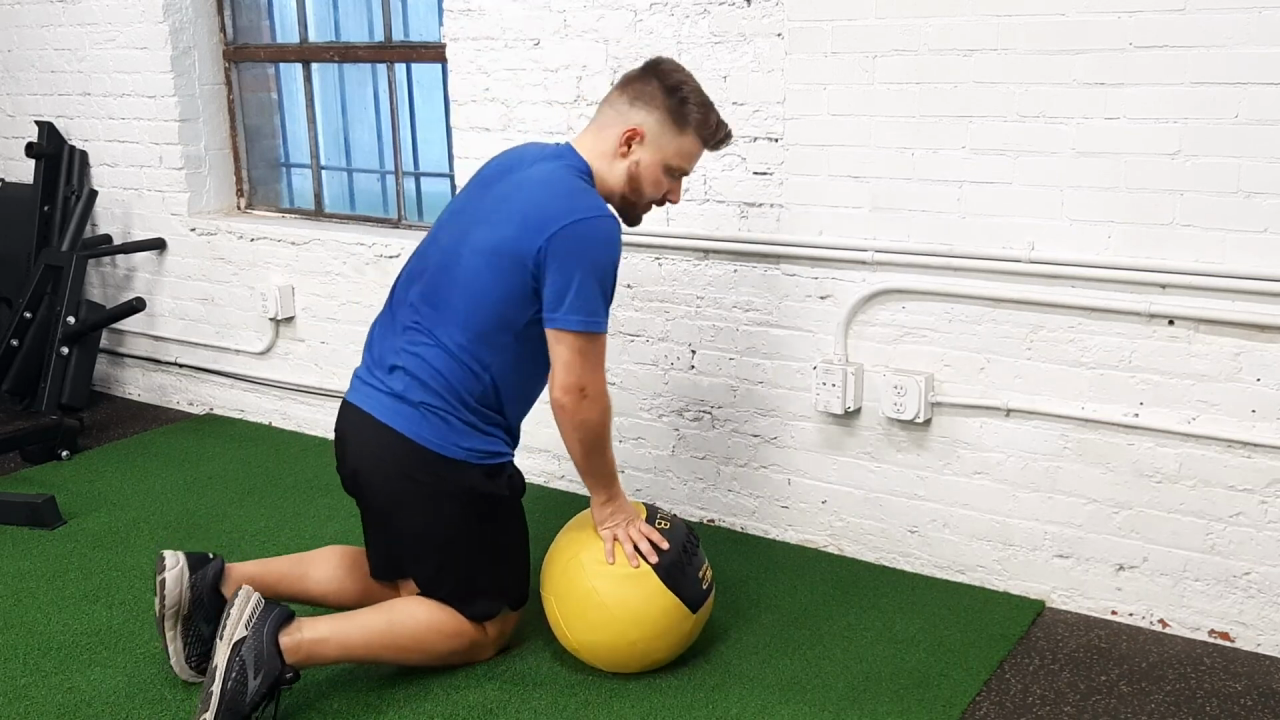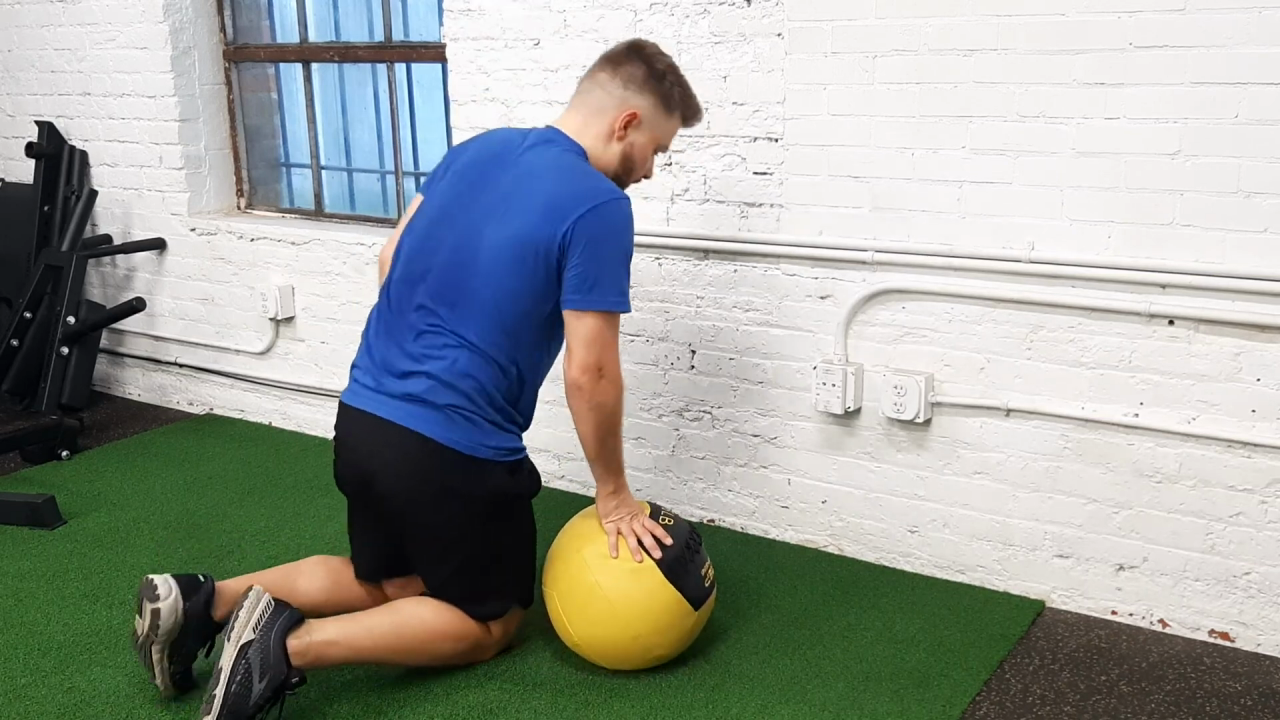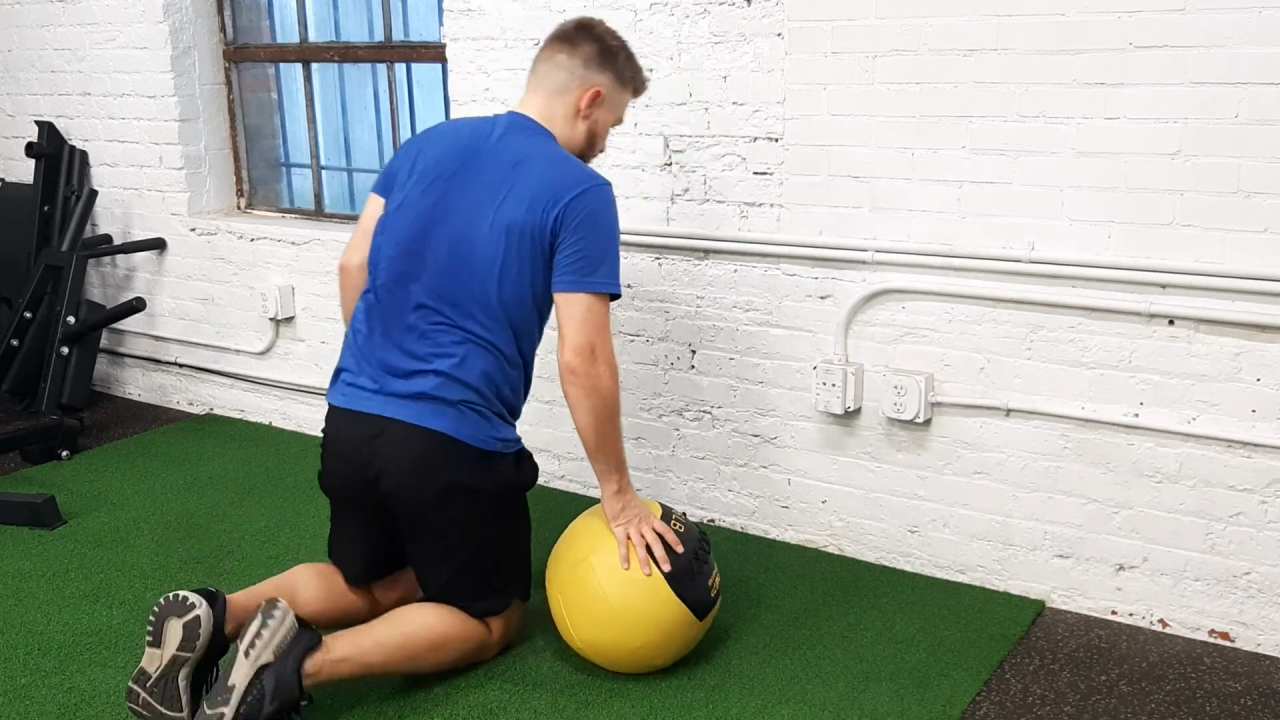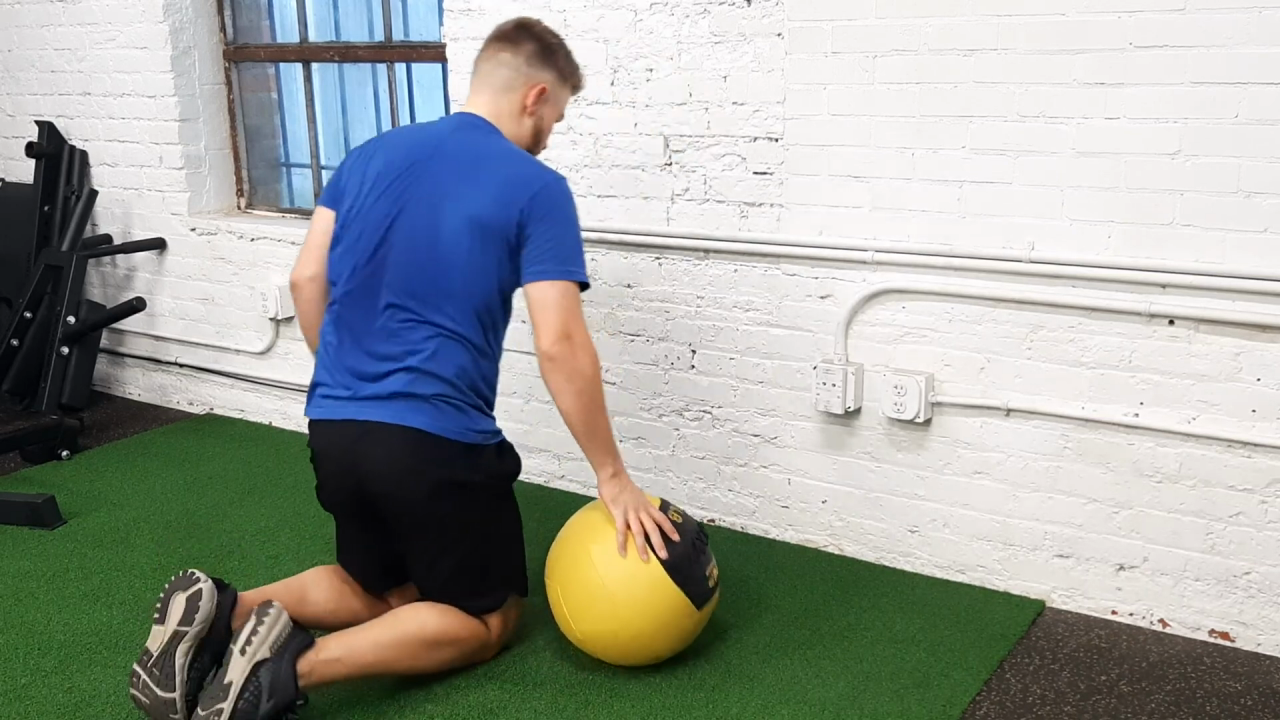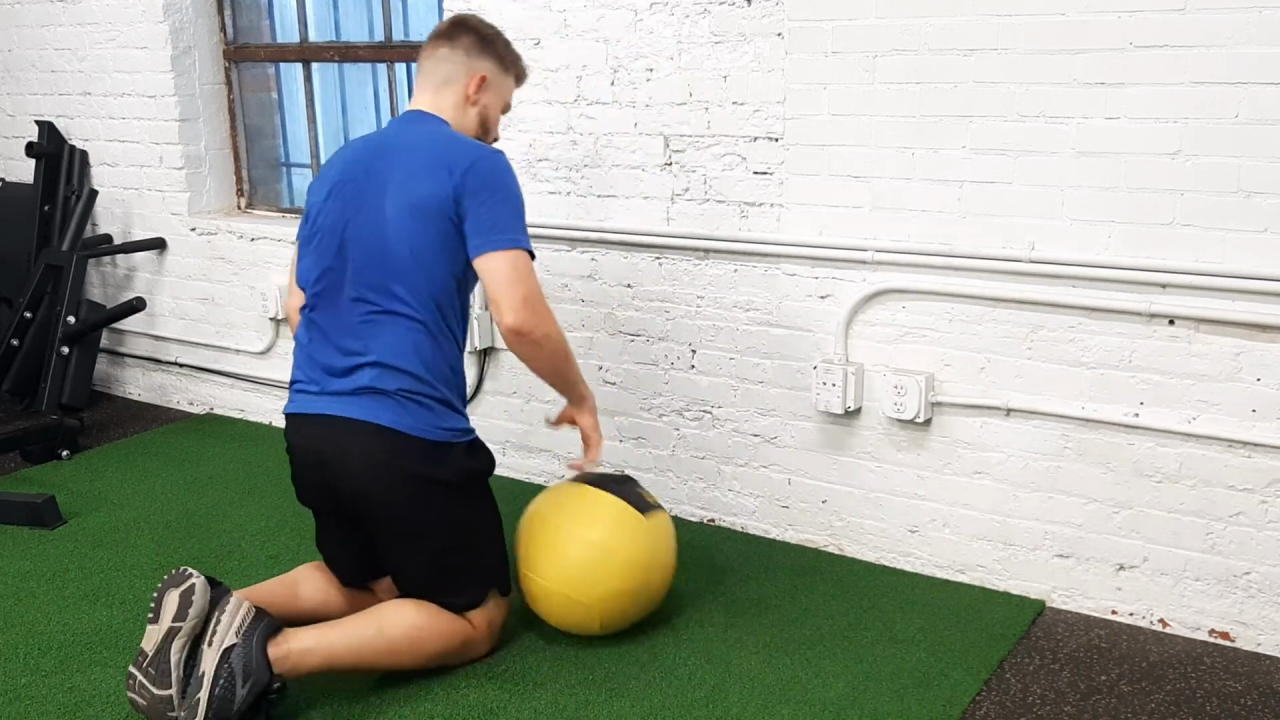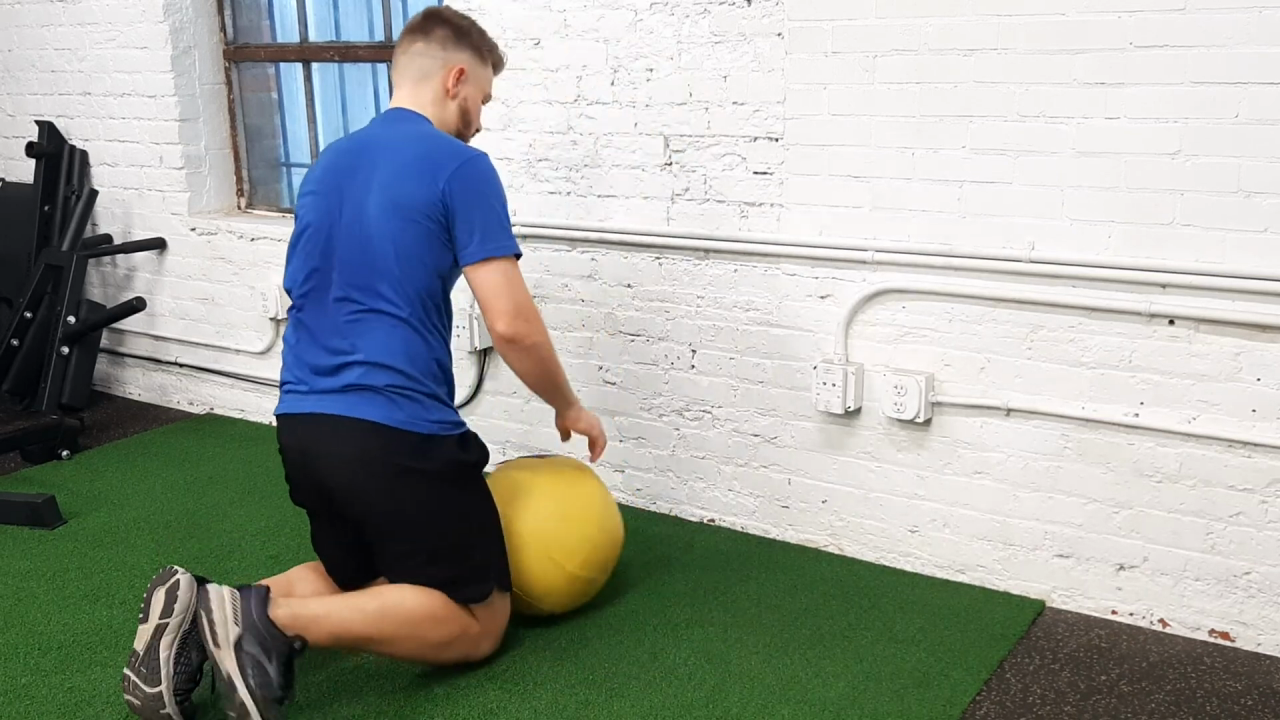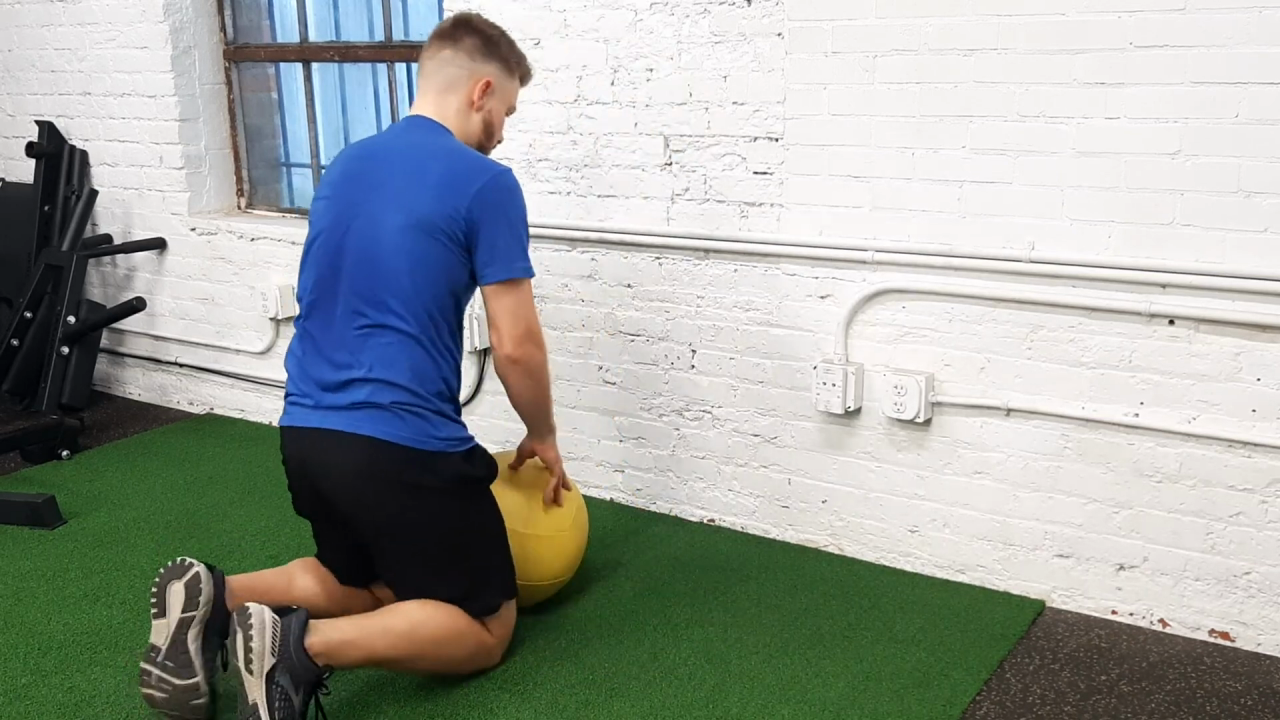
dt=0.2s
person 1, frame 1
left shoulder: (520, 161)
right shoulder: (585, 226)
right elbow: (574, 391)
right wrist: (608, 502)
left hip: (367, 416)
right hip: (435, 449)
left knee: (401, 580)
right knee: (483, 622)
left ankle: (216, 582)
right ankle: (282, 640)
person 1, frame 2
left shoulder: (476, 149)
right shoulder: (599, 207)
left elbow: (391, 262)
right elbow: (589, 376)
right wrist: (613, 496)
left hip: (363, 417)
right hip: (453, 448)
left knee: (382, 581)
right knee: (488, 620)
left ankle: (204, 599)
right ankle: (295, 643)
person 1, frame 3
left shoulder: (429, 145)
right shoulder: (580, 194)
left elbow: (354, 268)
right elbow: (583, 358)
right wrist: (617, 492)
left hip: (351, 421)
right hip: (453, 444)
left knee: (367, 584)
right knee: (486, 620)
left ankle: (214, 616)
right ankle: (308, 662)
person 1, frame 4
left shoulder: (375, 153)
right shoulder: (535, 187)
left elbow: (308, 280)
right elbow: (561, 348)
right wrist: (613, 479)
left hip: (333, 429)
right hip: (438, 439)
left knee: (378, 588)
right knee: (486, 617)
left ankle: (222, 613)
right ankle: (297, 661)
person 1, frame 5
left shoulder: (341, 164)
right shoulder: (476, 168)
left elbow: (300, 307)
right elbow: (519, 317)
right wrist: (579, 401)
left hip: (310, 424)
right hip: (407, 435)
left knee: (365, 582)
right knee: (471, 619)
left ankle: (216, 610)
right ankle: (272, 649)
person 1, frame 6
left shoulder: (328, 165)
right shoulder: (459, 167)
right elbow: (511, 324)
right wrist: (568, 407)
left hip: (304, 422)
right hip: (395, 431)
left knee: (362, 579)
right knee: (475, 619)
left ankle: (199, 608)
right ankle: (272, 617)
person 1, frame 7
left shoulder: (346, 165)
right shoulder: (484, 183)
right elbow: (515, 345)
right wrist: (543, 437)
left hip: (306, 433)
right hip: (400, 445)
left knee: (367, 584)
right knee: (483, 628)
left ankle: (214, 595)
right ankle: (306, 646)
